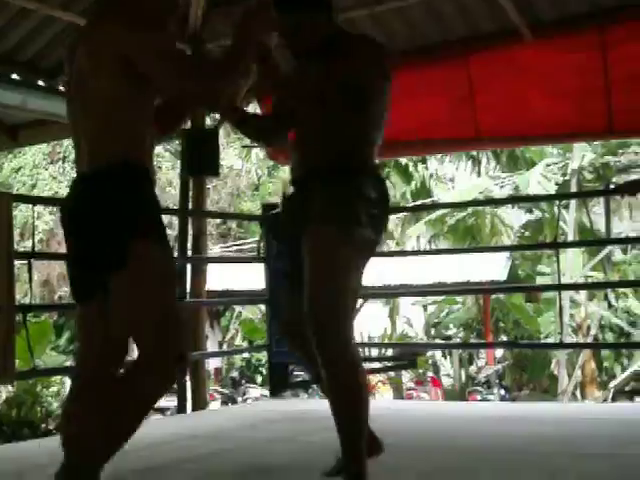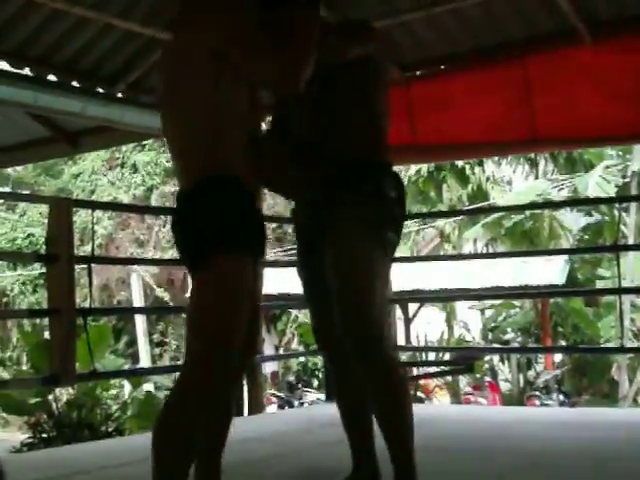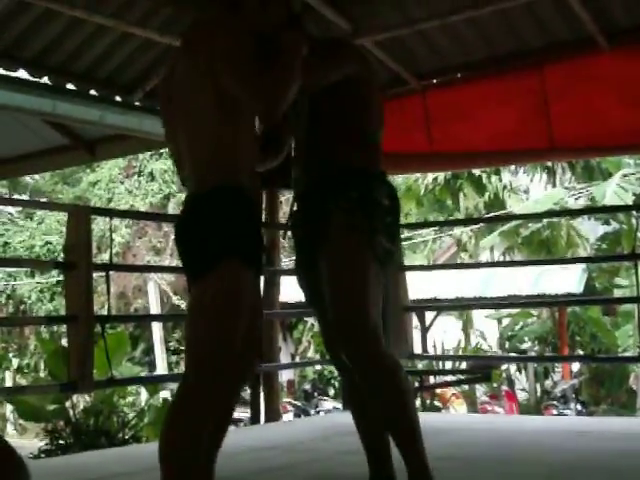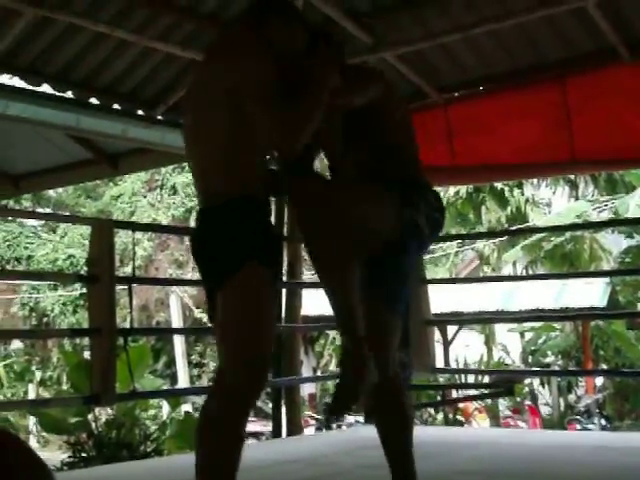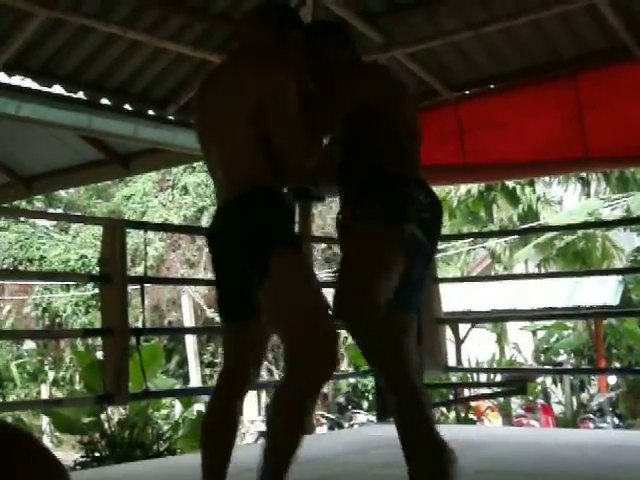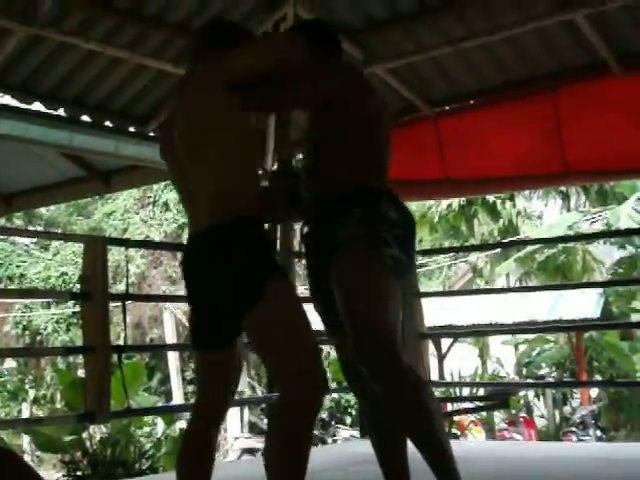
dt=0.5s
person 1, frame 1
left shoulder: (88, 45)
right elbow: (210, 92)
left wrist: (181, 89)
right wrist: (246, 41)
left hip: (90, 206)
right hip: (119, 201)
left knee: (96, 370)
right knee: (166, 358)
person 1, frame 2
left shoulder: (183, 51)
right elbow: (287, 77)
left hip: (217, 210)
right hip: (218, 210)
left knee: (234, 358)
right knee: (209, 368)
person 1, frame 3
left shoulder: (180, 71)
right elbow: (269, 103)
right wrist: (293, 51)
left hip: (214, 218)
right hip: (222, 218)
left knee: (239, 360)
right knee: (209, 371)
person 1, frame 4
left shoulder: (207, 80)
right shoulder: (245, 52)
right elbow: (286, 138)
right wrist: (321, 85)
left hip: (217, 227)
right hip: (235, 226)
left knee: (240, 371)
right knee: (246, 371)
person 1, frame 5
left shoulder: (208, 89)
right shoulder: (268, 68)
right elbow: (298, 160)
right wrist: (320, 132)
left hip: (227, 228)
right hip: (257, 221)
left knee: (237, 371)
right knee: (318, 351)
person 1, frame 6
left shoulder: (173, 126)
right shoulder: (204, 77)
right elbow: (274, 50)
left hip: (204, 258)
right hip: (239, 248)
left knee: (211, 401)
right knee: (304, 383)
person 2, frame 1
left shoulder: (365, 53)
right shoulder: (302, 73)
left elbow: (361, 126)
right elbow: (270, 134)
left wrist: (298, 100)
right wrist: (225, 105)
left hip: (348, 198)
right hip: (308, 202)
left knee: (328, 333)
right knee: (297, 329)
right ankle: (361, 436)
person 2, frame 2
left shoulder: (357, 38)
right elbow: (271, 146)
left hip: (361, 198)
right hip: (316, 208)
left knee: (364, 338)
right knee: (333, 341)
person 2, frame 3
left shoulder: (340, 55)
right shoulder: (306, 98)
left hip: (355, 205)
right hip: (318, 216)
left knee: (359, 343)
right knee: (344, 350)
person 2, frame 4
left shoulder: (364, 80)
right shoulder: (336, 125)
left elbow: (327, 103)
left hip: (408, 207)
right hip: (371, 242)
left knee: (309, 198)
right knee: (379, 366)
left ankle: (355, 341)
person 2, frame 5
left shoulder: (370, 76)
right shoulder: (355, 117)
left elbow: (315, 119)
left hip: (398, 210)
right hip: (380, 230)
left knee: (354, 304)
right knee: (398, 362)
person 2, frame 6
left shoulder: (341, 76)
right shoulder: (337, 115)
left elbow: (269, 96)
left wrist: (232, 83)
left hip: (363, 229)
right hip: (339, 238)
left knee: (379, 360)
right knee: (364, 378)
